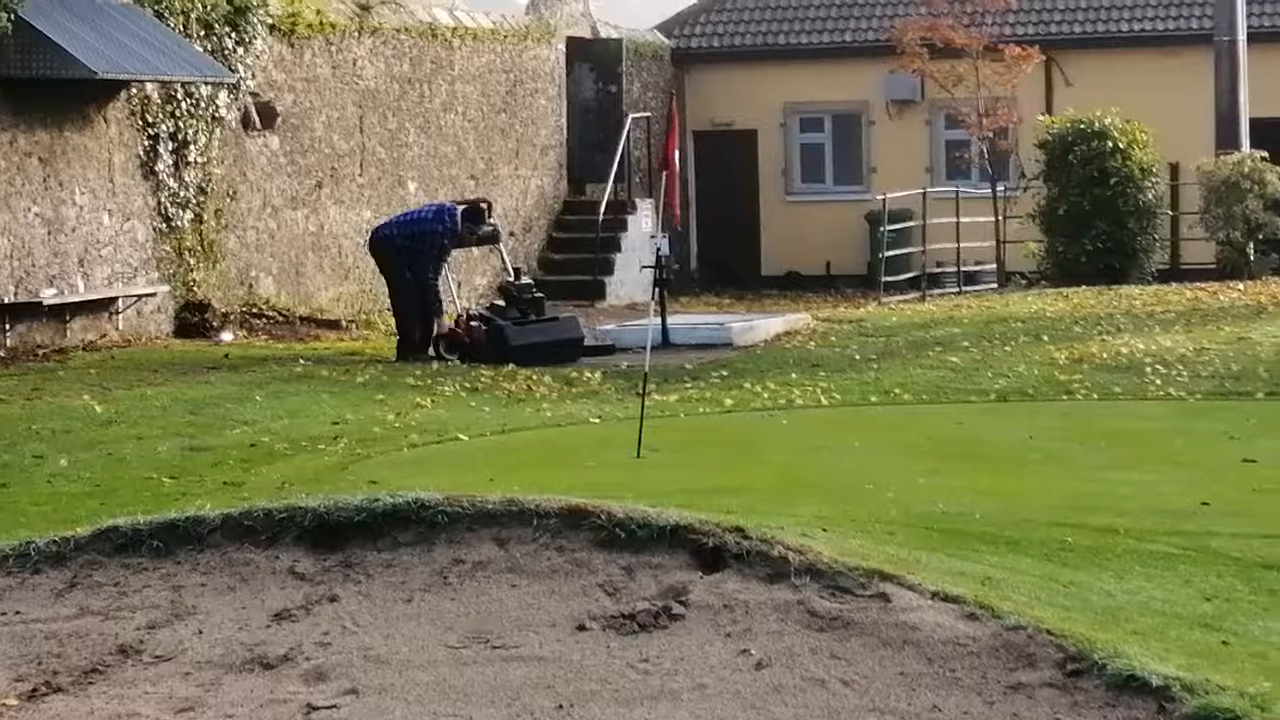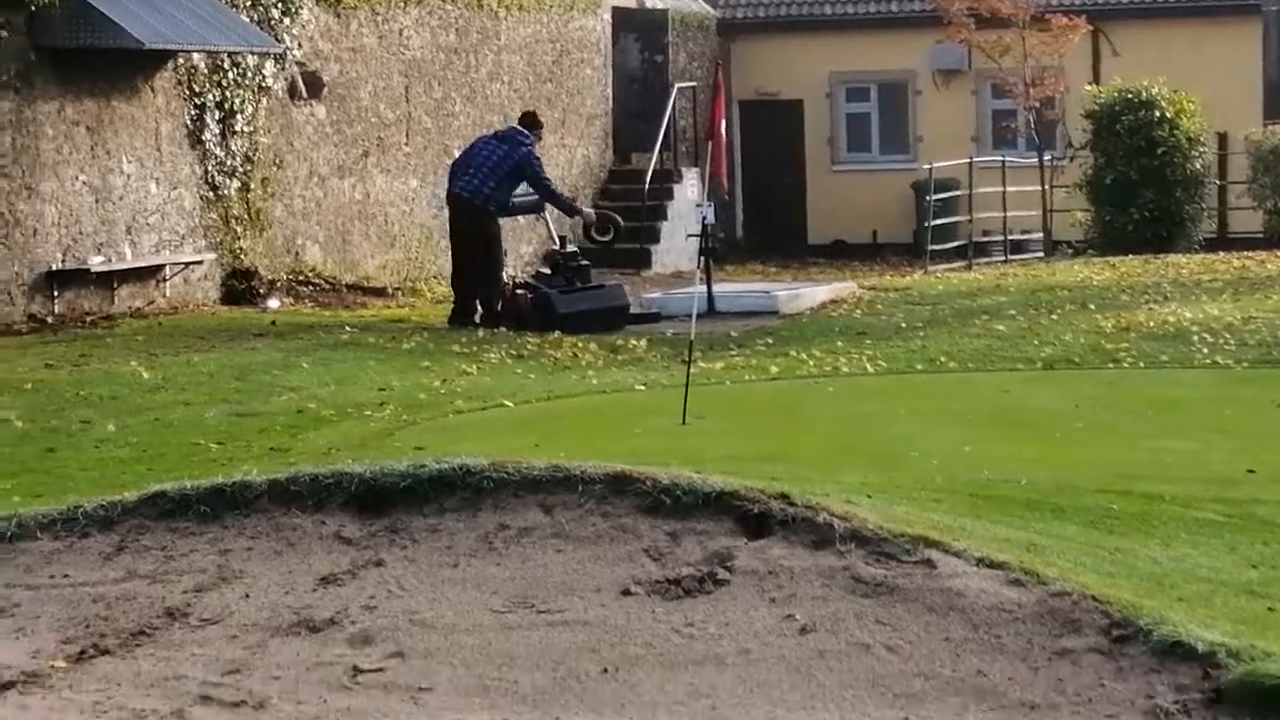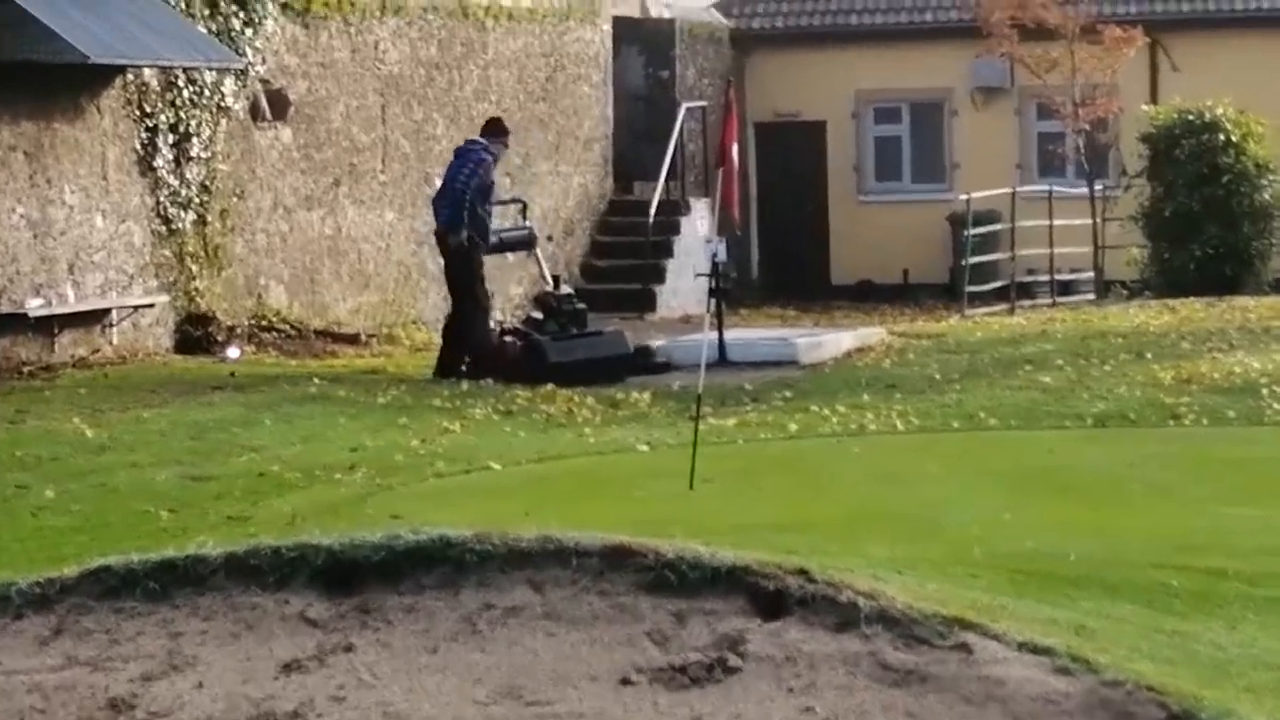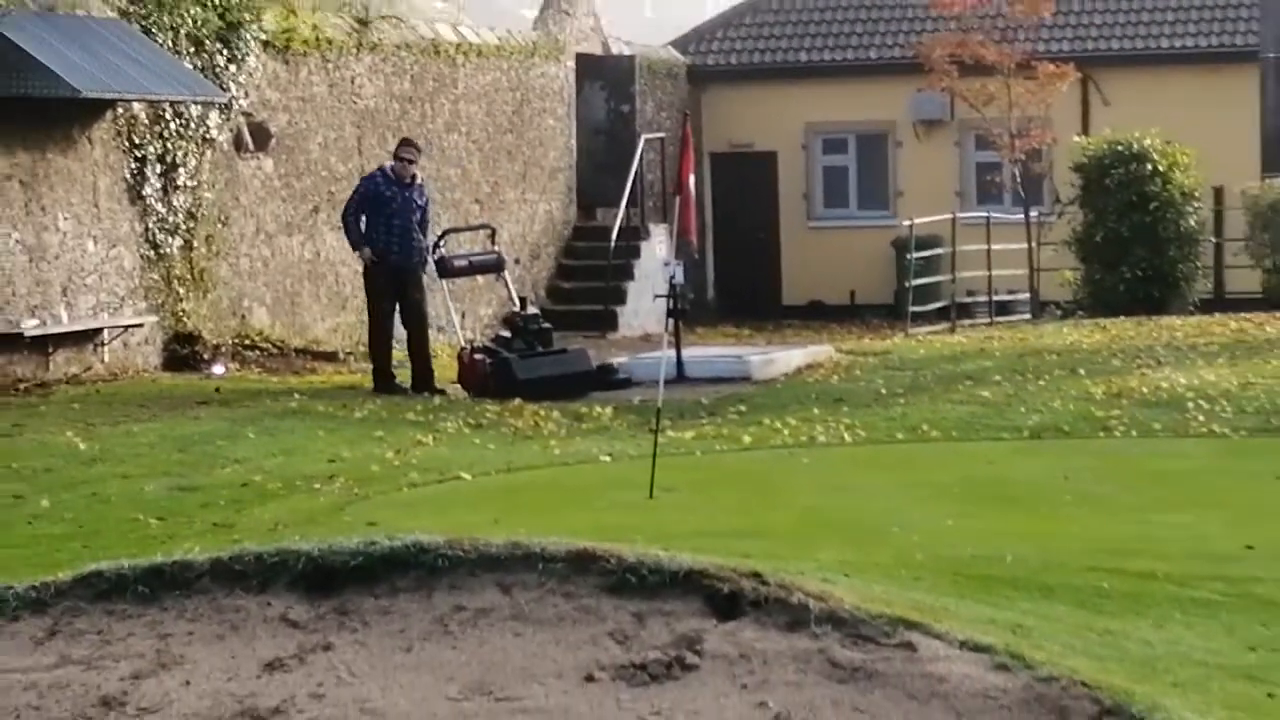
dt=1s
person 1, frame 1
left shoulder: (451, 214)
right shoulder: (441, 231)
right elbow: (430, 275)
right wrist: (440, 316)
left hip: (402, 246)
right hip: (386, 245)
left knee: (421, 294)
right knee: (408, 295)
left ankle: (419, 349)
right ankle: (409, 351)
person 1, frame 2
left shoulder: (487, 140)
right shoulder: (525, 153)
left elbow: (457, 165)
right elbow: (547, 190)
left wrist: (453, 196)
right wrist: (578, 211)
left hip: (458, 201)
right hip: (482, 209)
left knee: (465, 262)
right knee: (490, 265)
left ankle: (462, 314)
right ankle: (490, 318)
person 1, frame 3
left shoulder: (464, 157)
right shoulder: (482, 159)
left elbow: (440, 198)
right elbow: (461, 190)
right wrist: (459, 228)
left hip: (450, 238)
right hip: (465, 241)
left knee: (462, 304)
right knee: (476, 304)
left ankle: (449, 363)
right ankle: (481, 364)
person 1, frame 4
left shoulder: (420, 190)
right shoulder: (374, 182)
right elbow: (350, 214)
left wrist: (422, 259)
right wrist: (360, 245)
left hip: (411, 265)
right hip: (380, 263)
left knee: (418, 321)
right knee: (382, 321)
left ankle: (423, 380)
right ankle: (383, 378)
